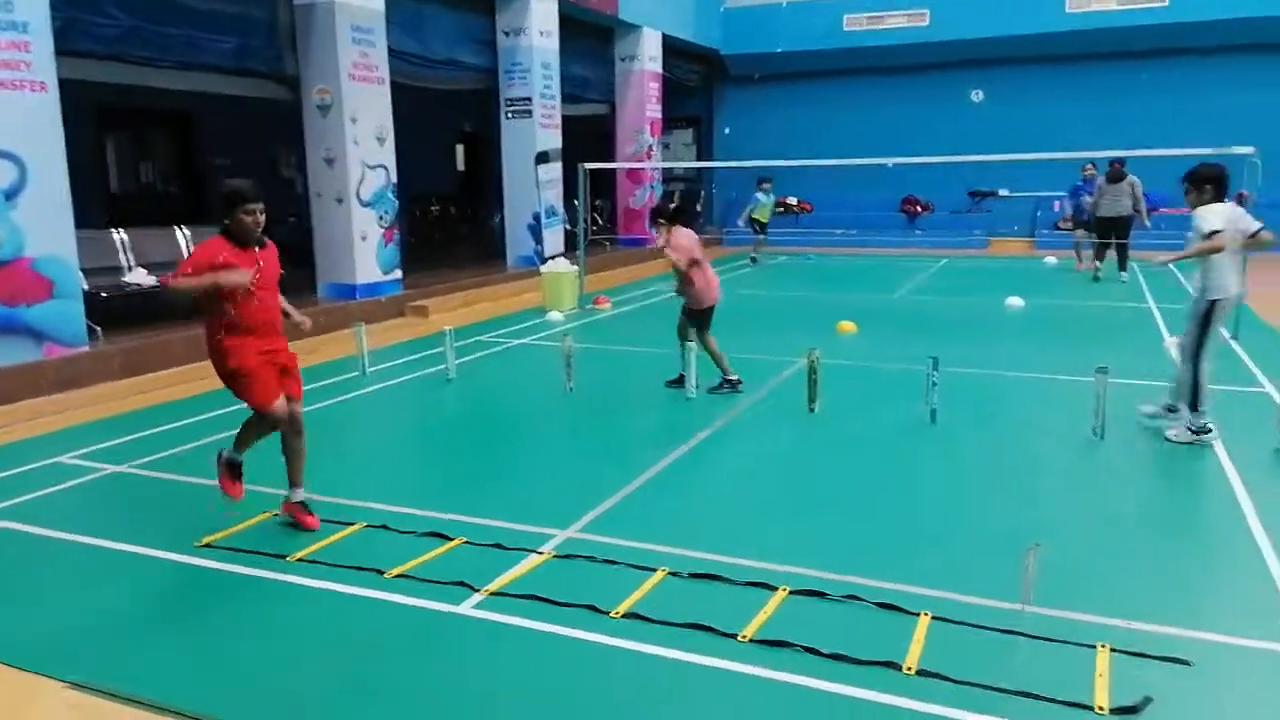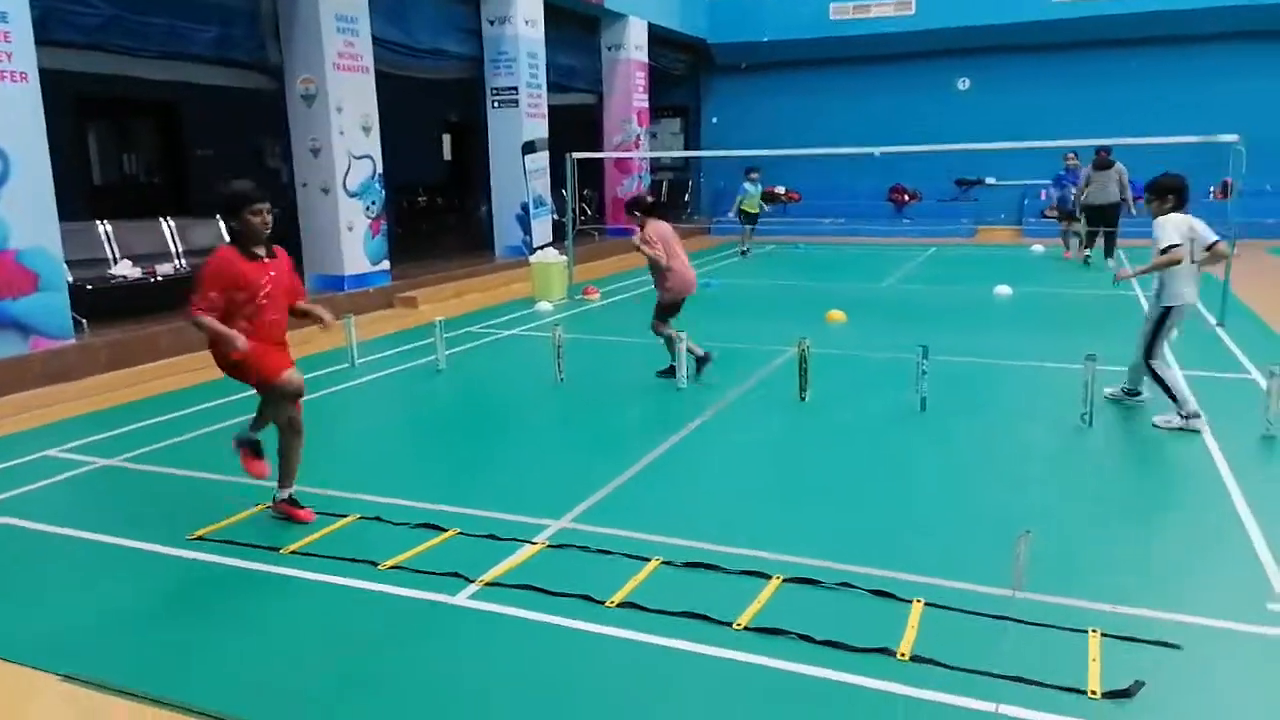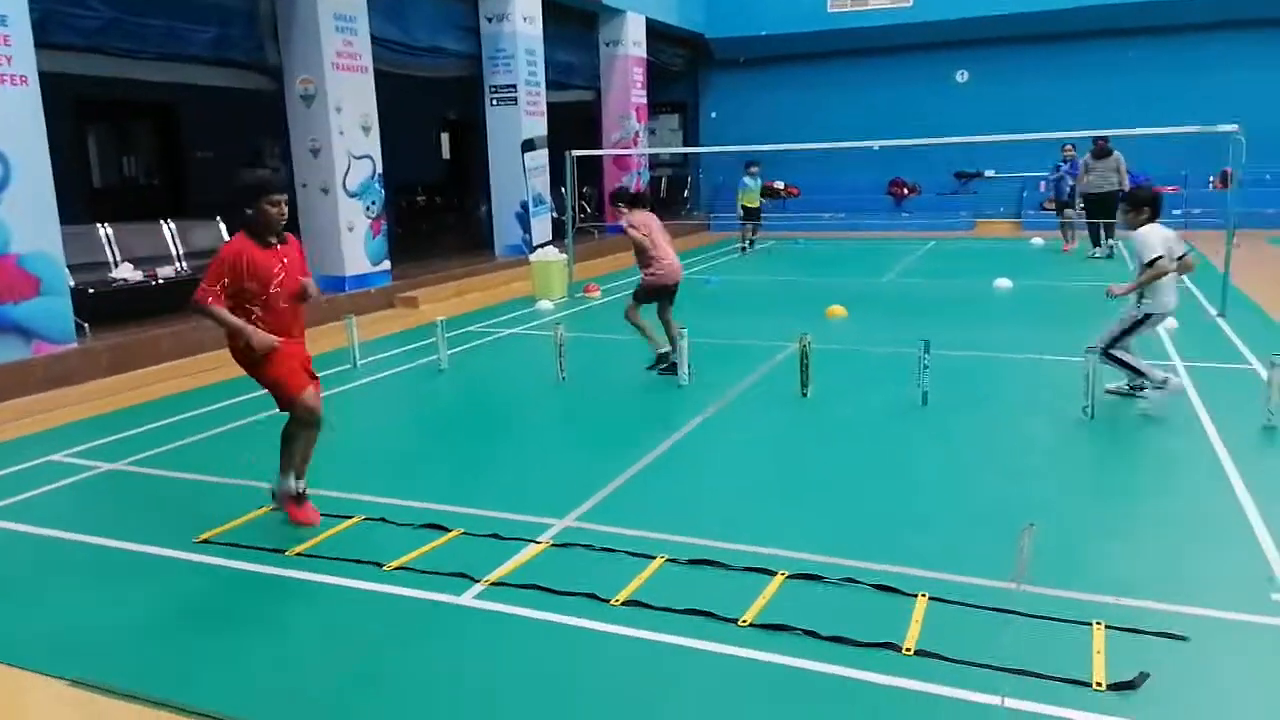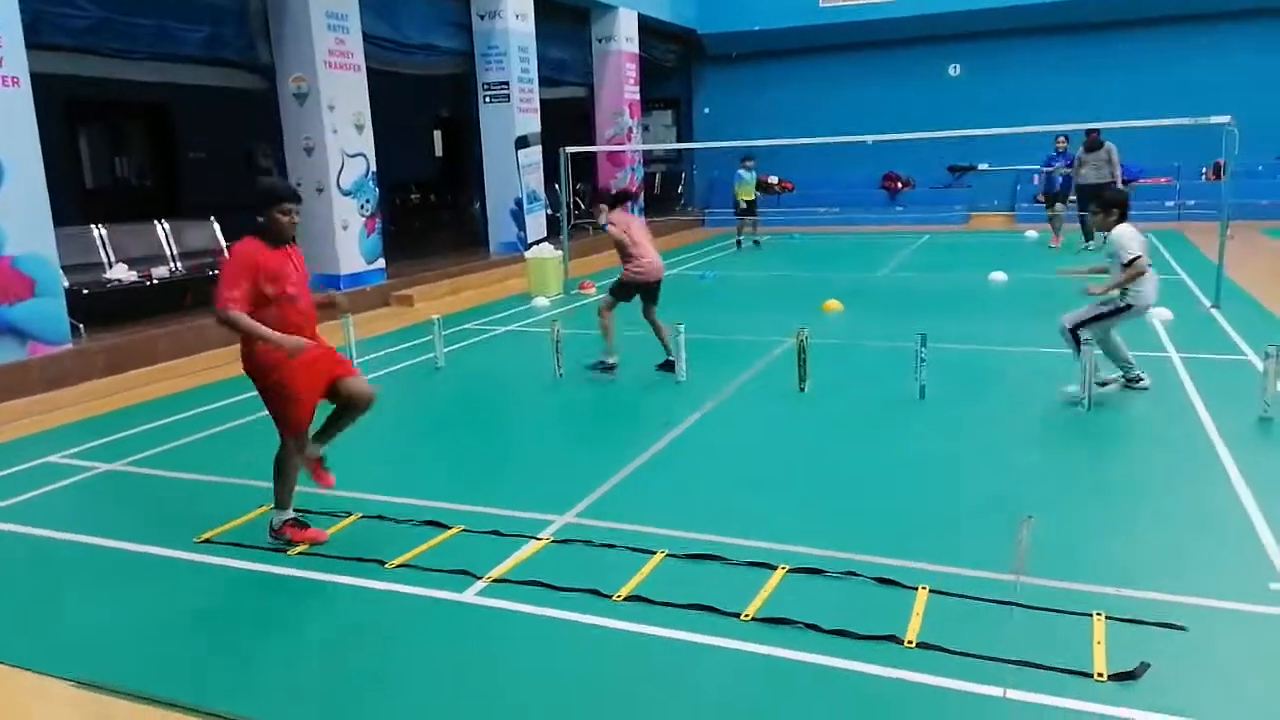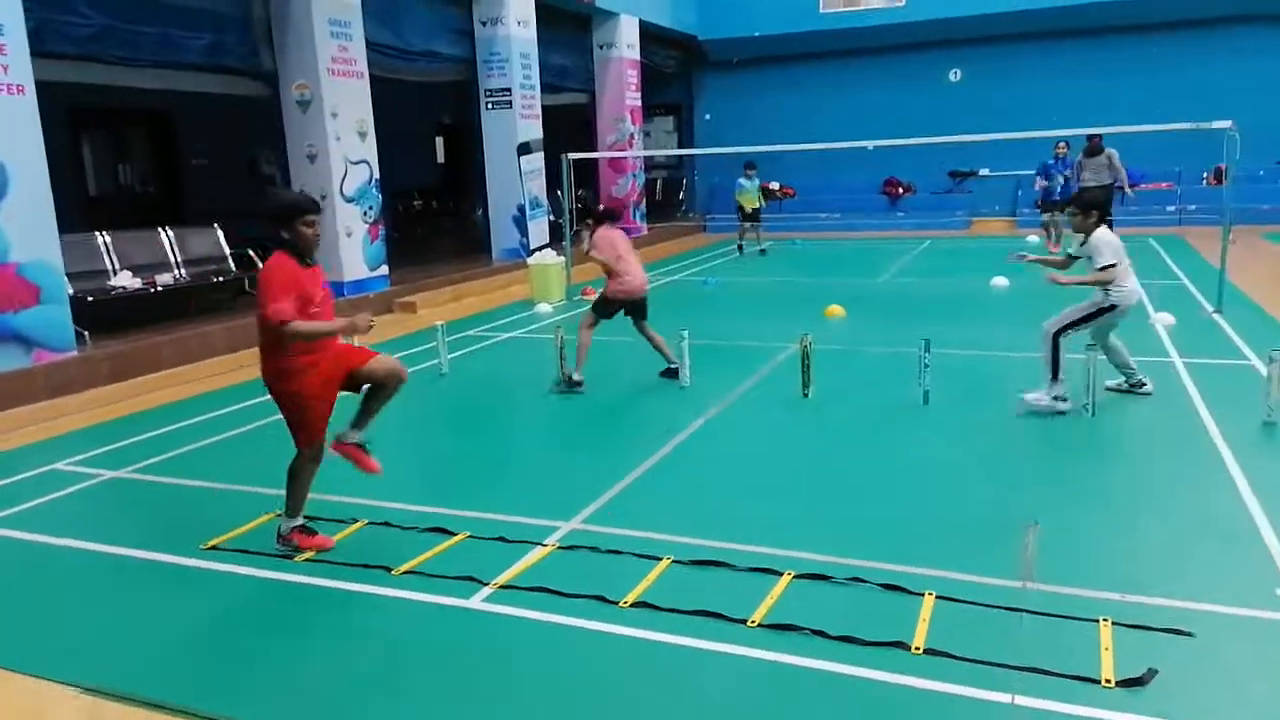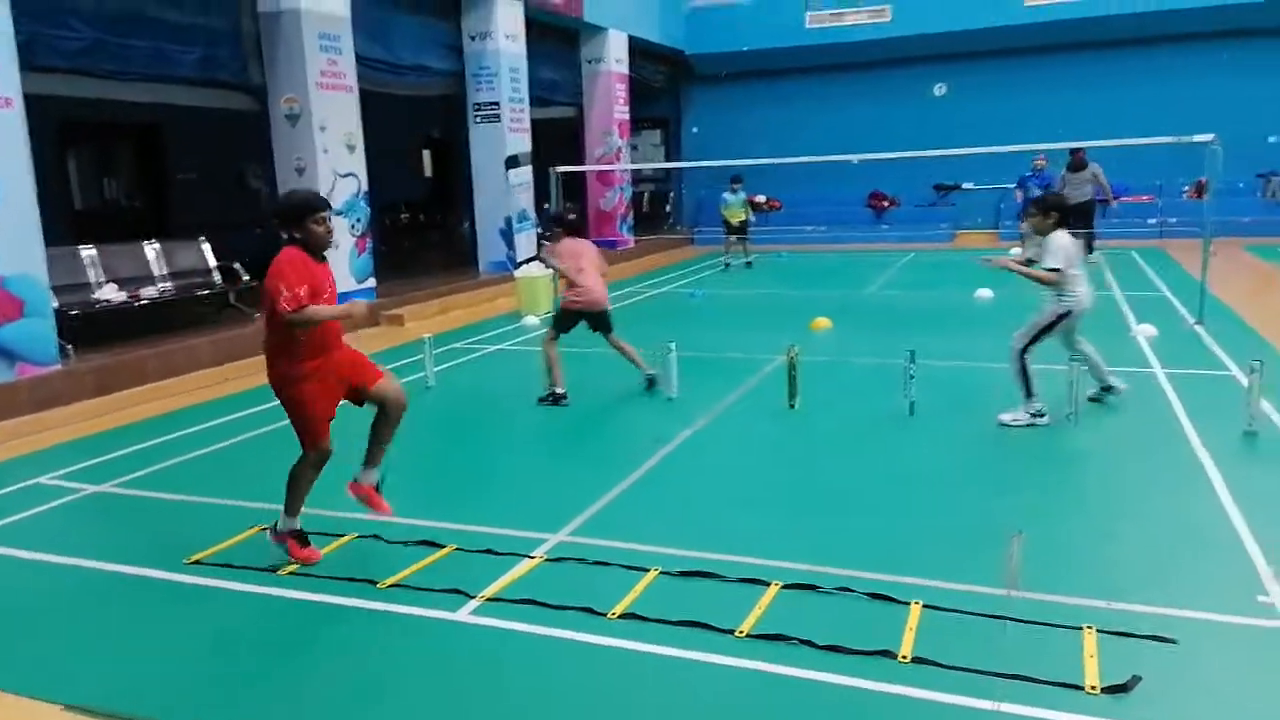
dt=0.1s
person 1, frame 1
left shoulder: (268, 250)
right shoulder: (214, 251)
right elbow: (173, 284)
left wrist: (292, 313)
right wrist: (220, 280)
left hip: (273, 343)
right hip: (236, 347)
left knee: (295, 420)
right knee: (276, 412)
left ankle: (295, 501)
right ankle: (233, 456)
person 1, frame 2
left shoulder: (279, 256)
right shoulder: (223, 262)
left elbow: (292, 301)
right elbow: (200, 313)
left wrist: (317, 312)
right wrist: (228, 335)
left hip: (273, 346)
right hip: (239, 349)
left knee: (292, 421)
right knee: (292, 385)
left ankle: (284, 496)
right ankle: (249, 436)
person 1, frame 3
left shoulder: (291, 243)
right shoulder: (235, 250)
right elbow: (206, 300)
left wrist: (308, 288)
right wrist: (247, 330)
left hip: (292, 342)
right hip: (259, 344)
left knee: (309, 416)
right knee: (309, 408)
left ankle: (297, 488)
right ankle: (286, 486)
person 1, frame 4
left shoulder: (291, 250)
right shoulder: (246, 254)
right elbow: (226, 310)
left wrist: (328, 302)
right wrist: (275, 338)
left hip: (309, 348)
right hip: (275, 359)
left knee: (363, 396)
right knee: (295, 437)
left ankle: (314, 450)
right ankle: (284, 519)
person 1, frame 5
left shoulder: (308, 264)
right shoulder: (278, 270)
right elbow: (283, 328)
left wrist: (340, 328)
right wrist: (341, 326)
left hip: (327, 356)
right hip: (296, 369)
left knee: (393, 373)
right knee: (312, 449)
left ankle: (352, 438)
right ankle: (291, 527)
person 1, frame 6
left shoulder: (318, 261)
right shoulder: (289, 262)
right elbow: (294, 315)
right wrist: (348, 311)
left hip: (332, 356)
right hip: (300, 369)
left knee: (394, 399)
right knee: (316, 451)
left ankle: (368, 477)
right ankle: (287, 528)
person 2, frame 1
left shoulder: (1205, 213)
right shoulder: (1235, 211)
left elbow: (1217, 244)
right elbow: (1266, 239)
left wrist: (1176, 256)
left hip: (1215, 292)
right hip: (1218, 289)
left knee: (1194, 356)
right knee: (1187, 349)
left ankle: (1199, 426)
right ankle: (1173, 407)
person 2, frame 2
left shoulder: (1164, 223)
right shoulder: (1192, 222)
left elbow: (1174, 257)
right elbow: (1223, 252)
left wrist: (1136, 272)
left hip: (1170, 299)
right hip: (1183, 296)
left knee: (1149, 358)
right knee: (1144, 342)
left ankle: (1189, 413)
right ankle: (1131, 389)
person 2, frame 3
left shoulder: (1143, 235)
right shoulder: (1165, 233)
left elbow: (1160, 268)
right elbow: (1188, 265)
left wrist: (1128, 288)
left hip: (1153, 304)
right hip: (1164, 300)
left knee: (1106, 348)
right knee: (1118, 341)
left ankle: (1160, 380)
right ankle: (1137, 384)
person 2, frame 4
left shoulder: (1120, 235)
right shoulder: (1122, 231)
left elbow: (1140, 268)
left wrist: (1104, 288)
right wrist: (1083, 271)
left hip: (1134, 298)
right hip: (1140, 295)
left knee: (1069, 325)
right knee: (1101, 331)
right ankle: (1133, 375)
person 2, frame 5
left shoulder: (1100, 239)
right shoulder: (1090, 238)
left elbow: (1107, 276)
right elbow: (1064, 263)
left wrist: (1069, 280)
right wrist: (1035, 259)
left hip: (1117, 298)
right hip: (1122, 295)
left knee: (1053, 331)
right knee: (1100, 336)
left ankle: (1056, 394)
right ankle: (1136, 381)
person 2, frame 6
left shoulder: (1056, 242)
right shoulder: (1054, 238)
left elbow: (1051, 279)
right elbow: (1034, 266)
left wrist: (1015, 267)
right wrist: (1010, 262)
left hip: (1069, 303)
right hip: (1076, 299)
left knee: (1020, 348)
right knee: (1071, 342)
left ankle: (1034, 411)
right ankle: (1108, 384)
person 3, frame 1
left shoulder: (676, 239)
right shoulder: (684, 233)
left elbow: (682, 267)
left wrist: (663, 247)
left hip: (702, 294)
right hip: (697, 290)
left knee: (703, 337)
right knee: (683, 329)
left ankle: (731, 379)
right ankle: (686, 376)
person 3, frame 2
left shoulder: (650, 232)
right shoulder: (663, 226)
left elbow: (662, 262)
left wrist: (639, 246)
left hip: (676, 284)
right hip: (687, 279)
left knee: (658, 327)
right knee: (662, 323)
left ankle: (700, 354)
right ankle: (676, 365)
person 3, frame 3
left shoulder: (634, 219)
right shoulder: (648, 215)
left elbow: (646, 246)
left wrist: (627, 228)
left hip: (659, 272)
right hip: (674, 269)
left knee: (630, 312)
right knee: (665, 315)
left ankle: (661, 349)
right ankle: (674, 362)
person 3, frame 4
left shoulder: (613, 218)
right shoulder: (630, 216)
left elbow: (626, 242)
left wrist: (606, 225)
left hip: (638, 270)
right hip: (655, 268)
left knee: (605, 308)
right knee: (650, 314)
left ankle: (610, 359)
right ankle: (672, 359)
person 3, frame 5
left shoulder: (599, 237)
right shoulder: (618, 233)
left elbow: (611, 264)
left wrist: (589, 251)
left hip: (620, 287)
right hip: (640, 284)
left knee: (586, 325)
right knee: (643, 328)
left ankle: (576, 377)
right ankle: (674, 365)
person 3, frame 6
left shoulder: (561, 246)
right shoulder: (589, 245)
left elbow: (570, 275)
right elbow: (603, 272)
left wrist: (548, 260)
left hip: (576, 299)
right hip: (599, 298)
left knee: (550, 340)
right knee: (613, 340)
left ankle: (558, 392)
right ankle: (648, 373)
